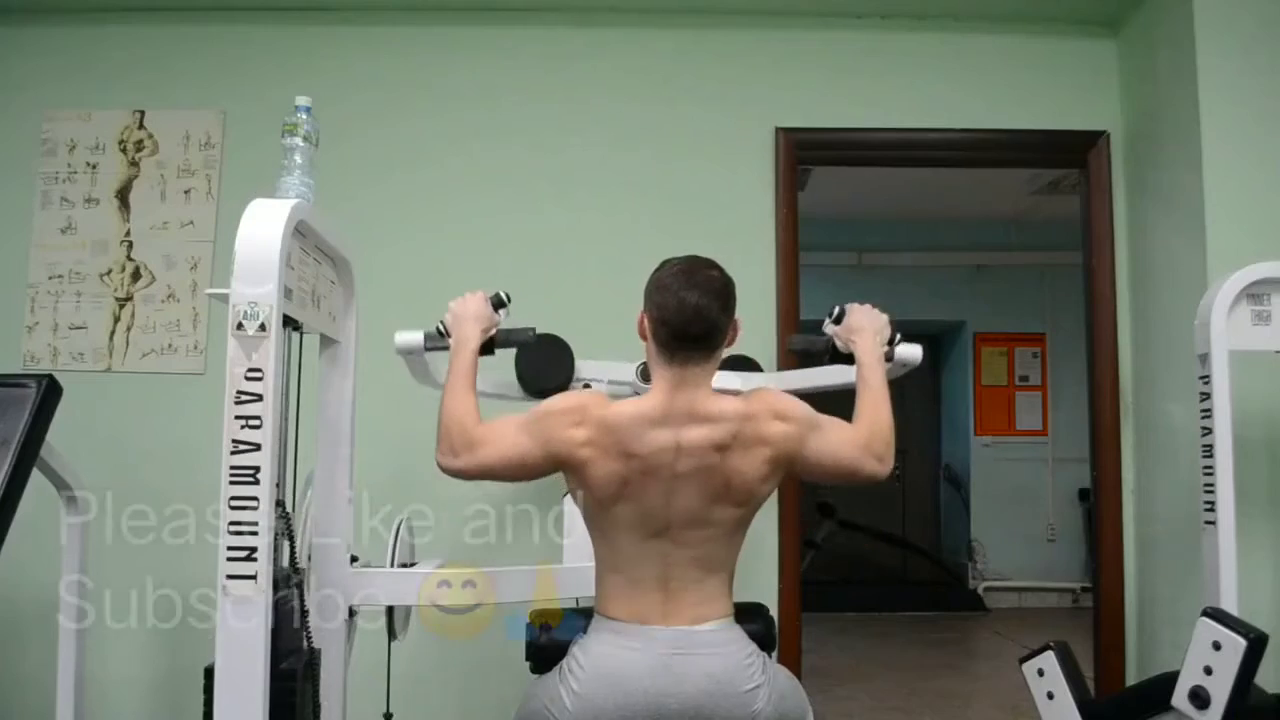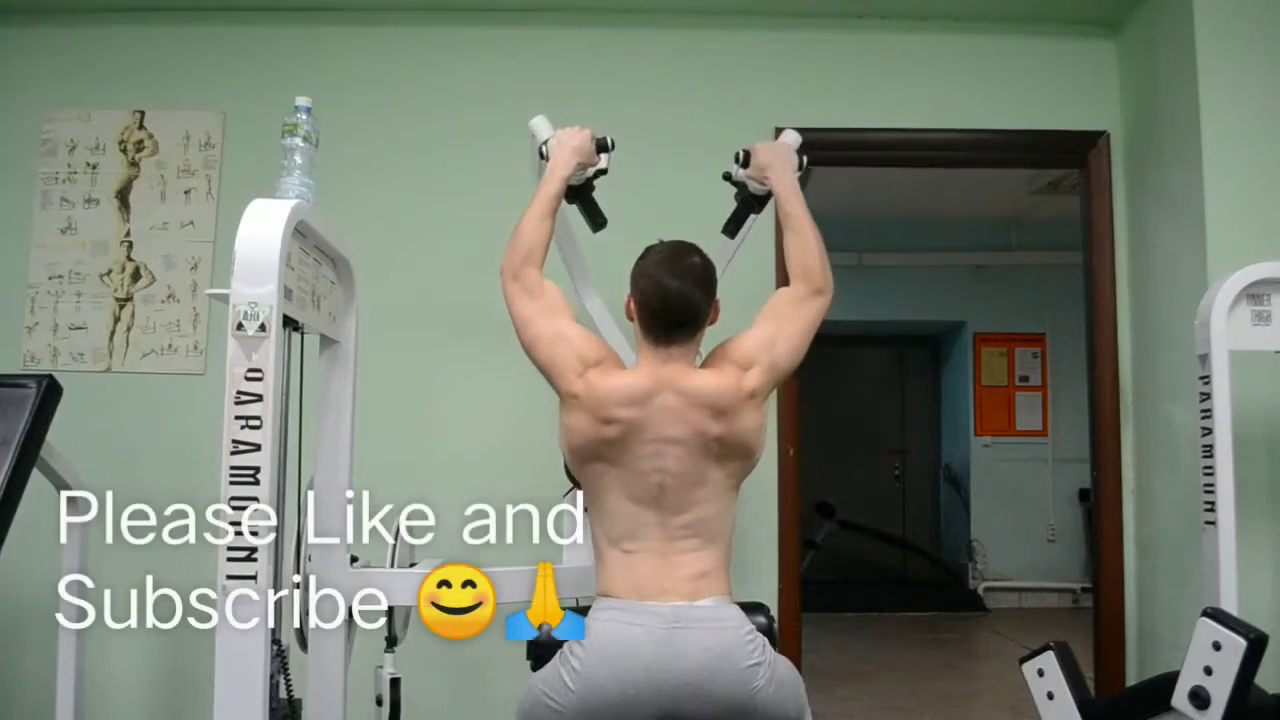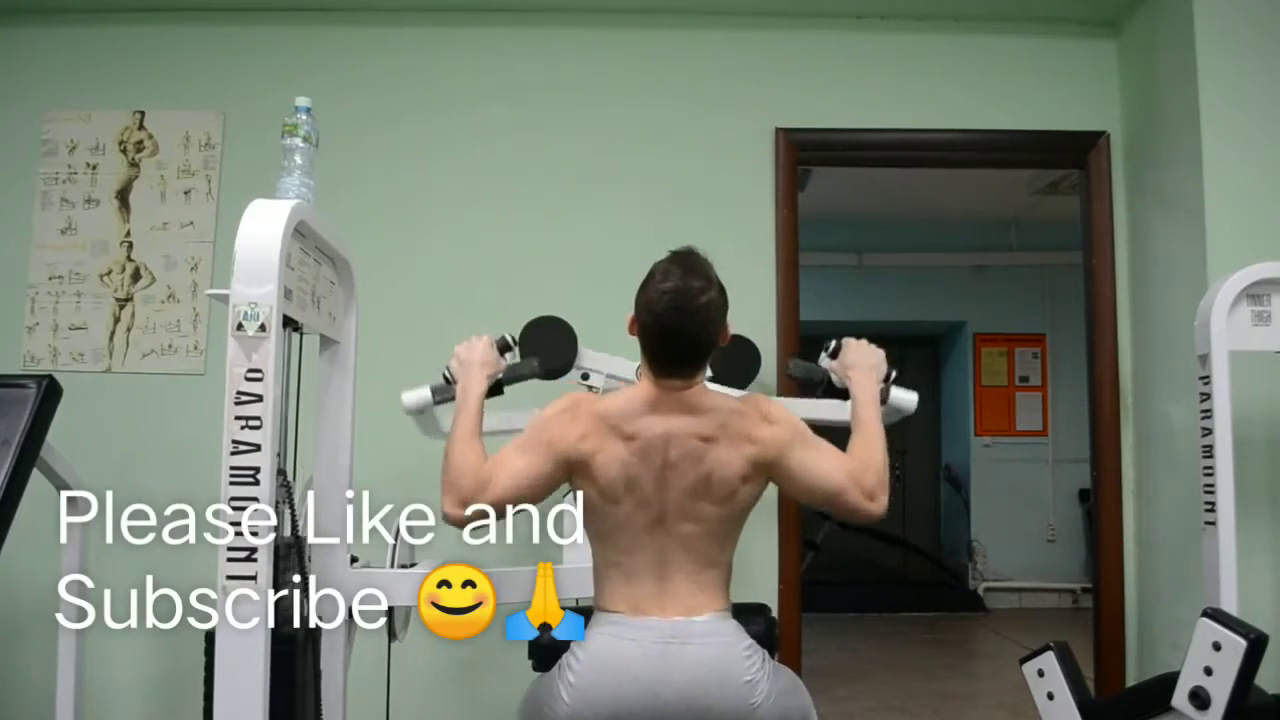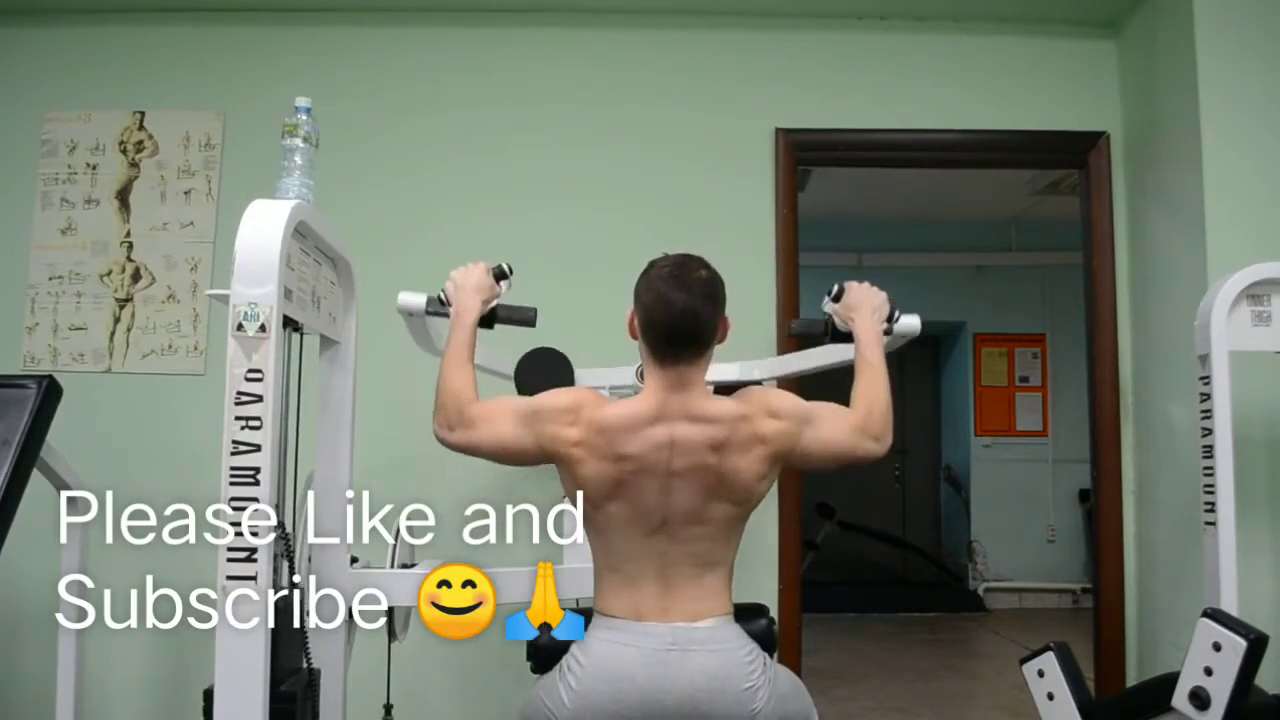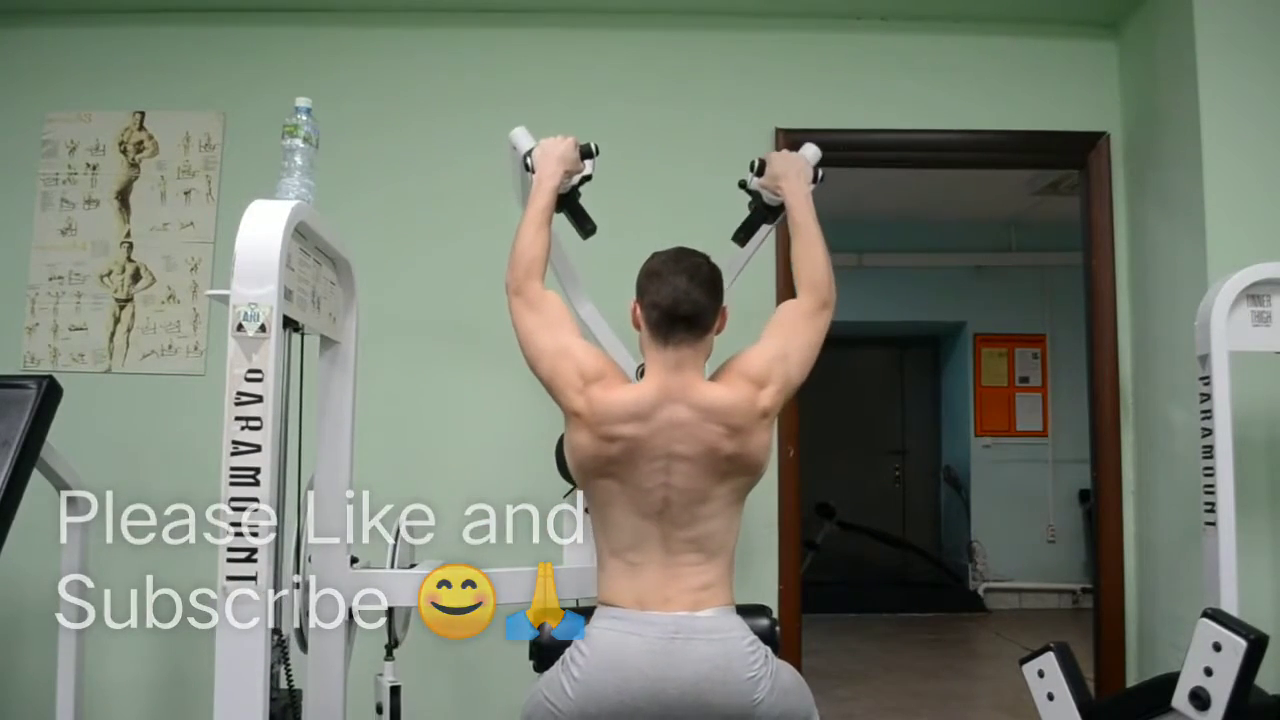
dt=1s
person 1, frame 1
left shoulder: (580, 427)
right shoulder: (770, 428)
left elbow: (458, 453)
right elbow: (876, 456)
left wrist: (466, 339)
right wrist: (868, 350)
left hip: (609, 674)
right hip: (724, 674)
person 1, frame 2
left shoulder: (588, 388)
right shoulder: (740, 388)
left elbow: (520, 275)
right elbow: (813, 287)
left wrist: (560, 168)
right wrist: (782, 179)
left hip: (610, 649)
right hip: (722, 646)
person 1, frame 3
left shoulder: (579, 425)
right shoulder: (759, 430)
left elbow: (461, 505)
right elbow: (869, 498)
left wrist: (471, 389)
right wrist: (865, 386)
left hip: (605, 670)
right hip: (721, 667)
person 1, frame 4
left shoulder: (575, 426)
right shoulder: (763, 426)
left elbow: (454, 425)
right elbow: (873, 436)
left wrist: (467, 309)
right wrist: (866, 326)
left hip: (607, 671)
right hip: (723, 671)
person 1, frame 5
left shoulder: (591, 402)
right shoulder: (750, 403)
left elbow: (524, 289)
right elbow: (817, 299)
left wrist: (548, 178)
right wrist: (796, 192)
left hip: (610, 659)
right hip: (724, 657)
